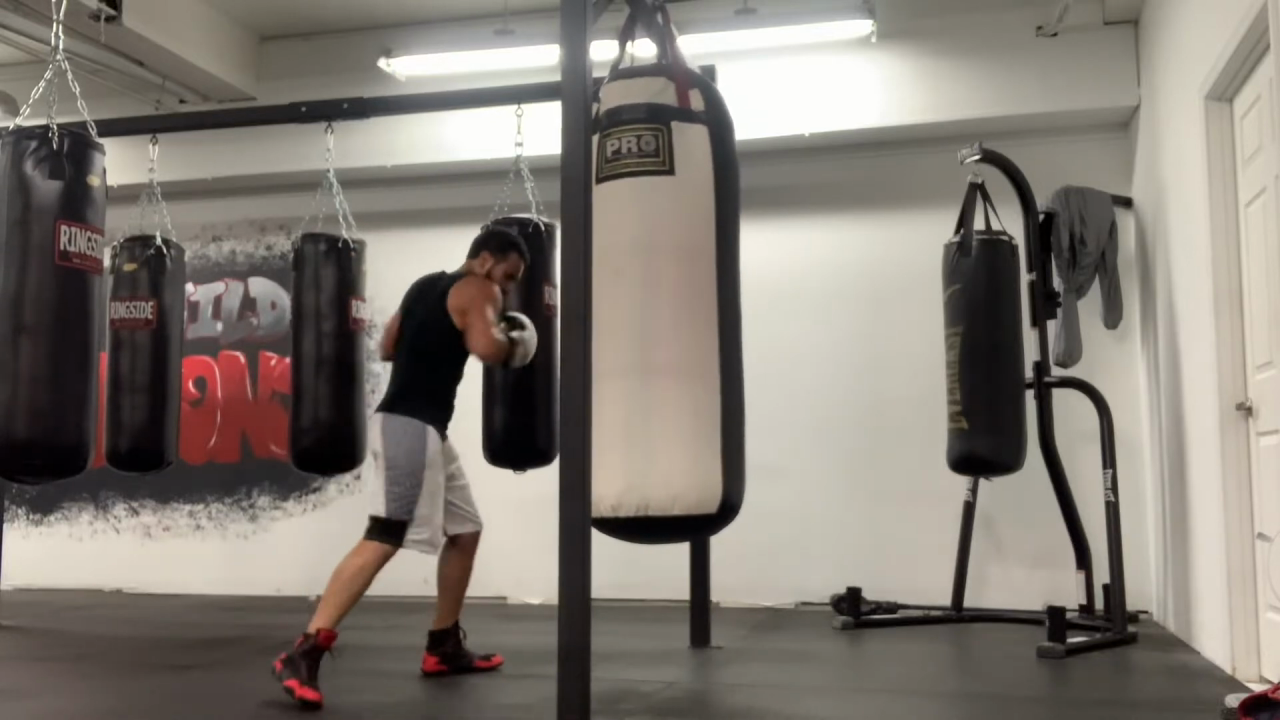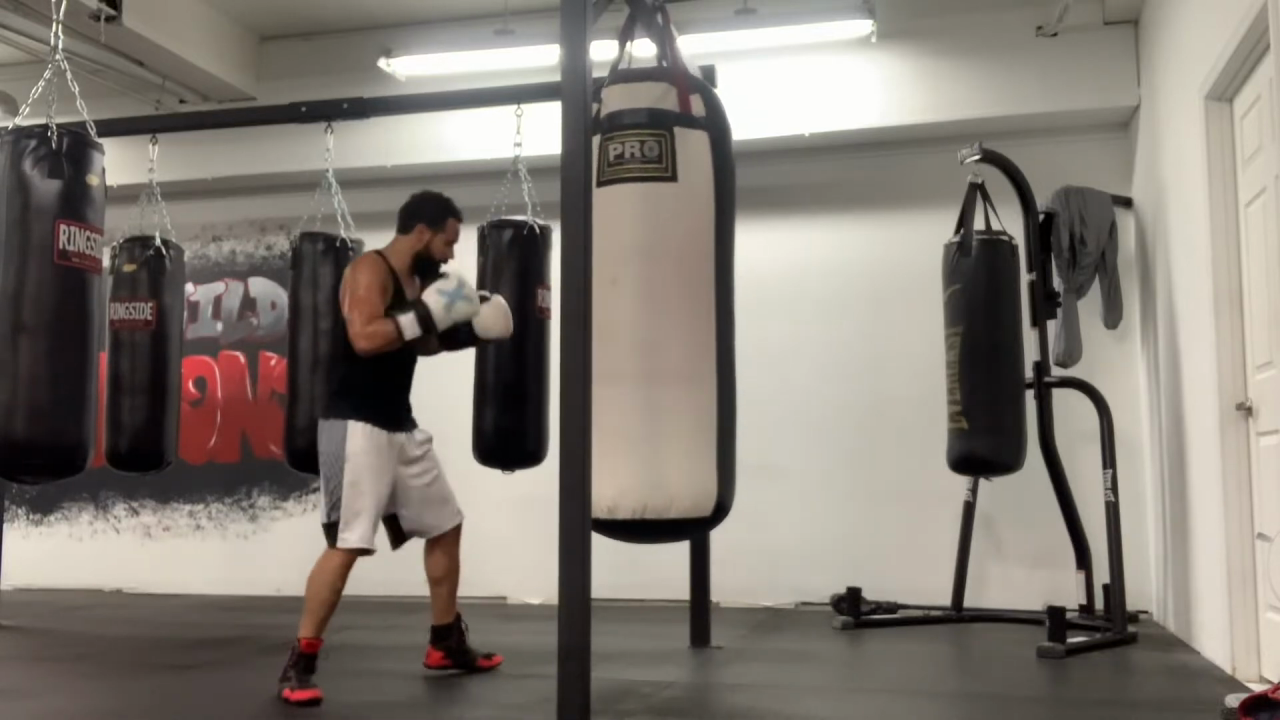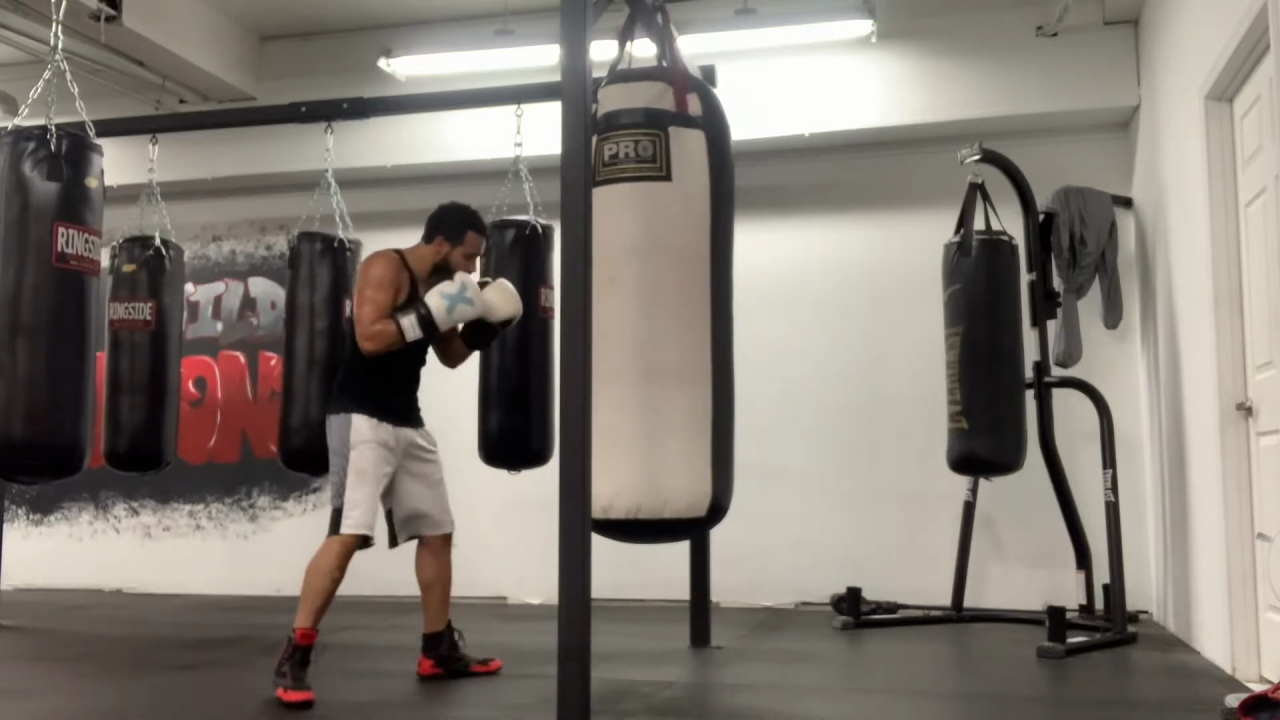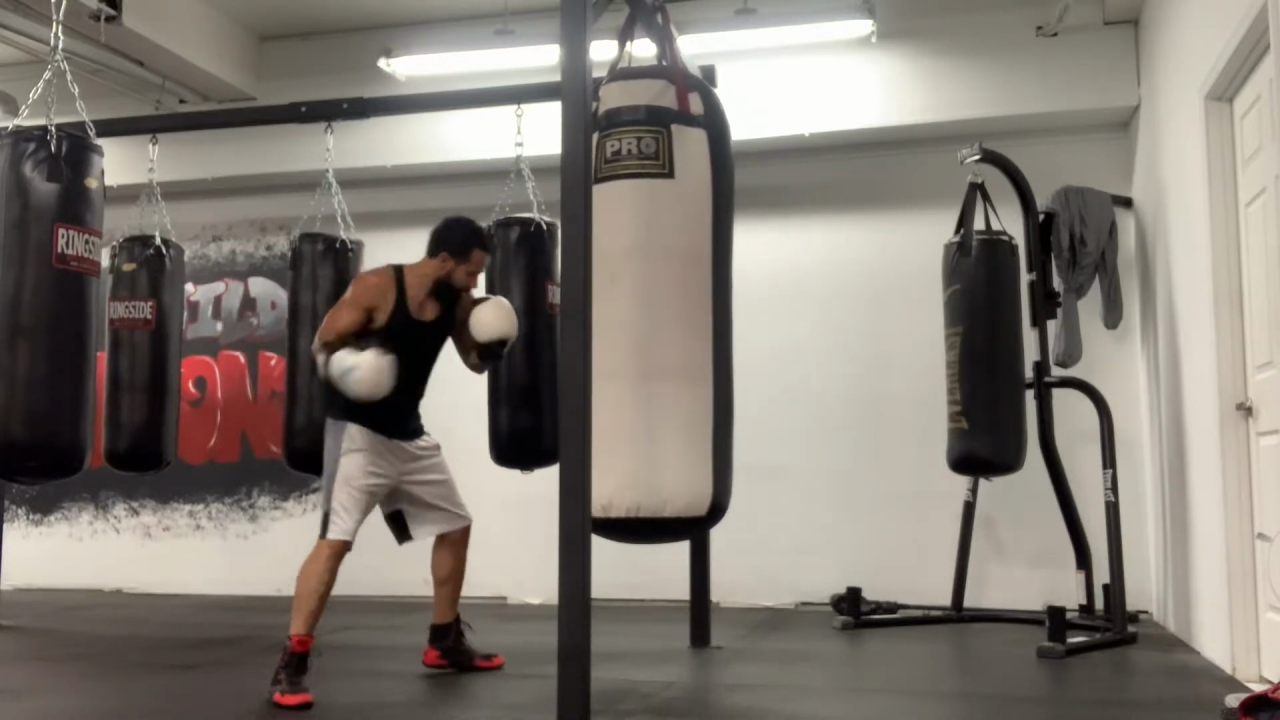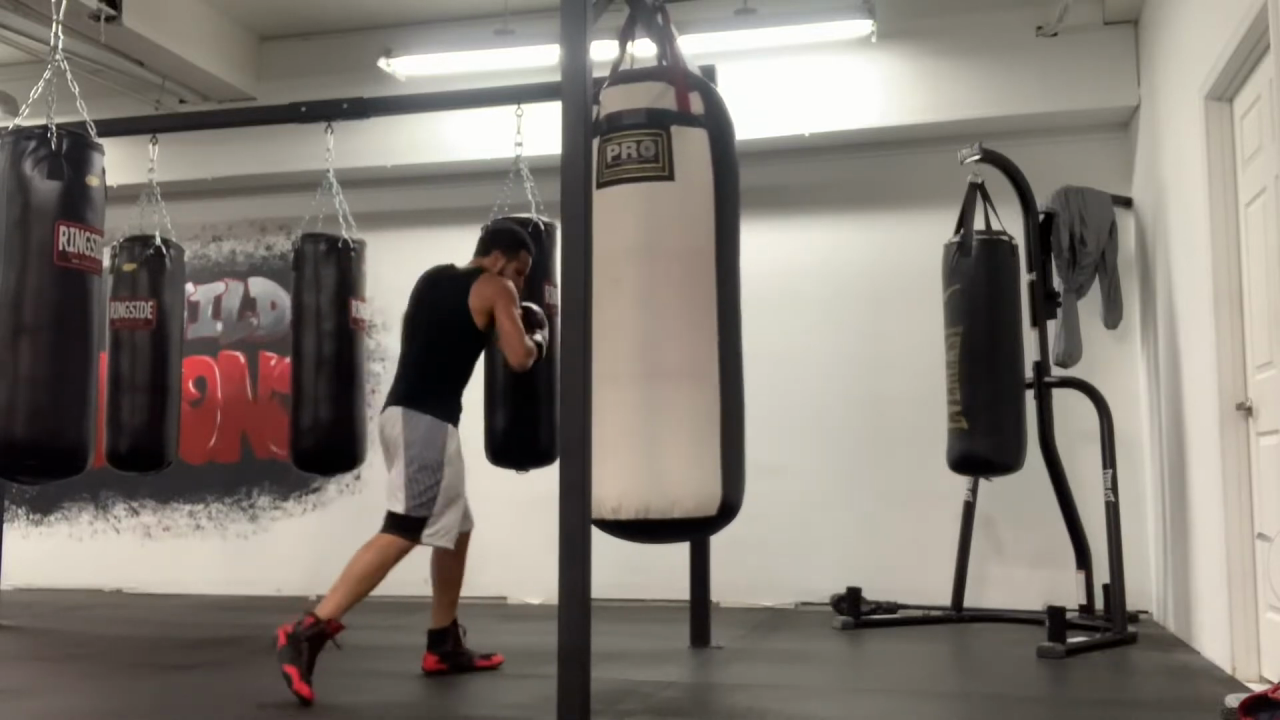
dt=0.5s
person 1, frame 1
left shoulder: (428, 288)
right shoulder: (478, 290)
left elbow: (389, 349)
right elbow: (488, 348)
right wrist: (517, 342)
left hip: (411, 424)
right hip: (412, 425)
left knee: (463, 532)
right knee: (385, 539)
left ankle: (443, 646)
right ankle: (302, 653)
person 1, frame 2
left shoulder: (415, 278)
right shoulder: (369, 270)
right elbow: (366, 339)
left wrist: (463, 328)
right wrist: (429, 311)
left hip: (401, 427)
right hip: (354, 426)
left knee: (445, 527)
right knee: (346, 545)
left ankle: (447, 643)
right ankle: (299, 663)
person 1, frame 3
left shoulder: (438, 284)
right shoulder: (384, 266)
left elbow: (452, 357)
right elbow: (369, 337)
left wrist: (485, 325)
right wrist: (432, 315)
left hip: (408, 422)
right hip: (361, 419)
left knee: (436, 534)
right knee: (348, 535)
left ankle: (438, 650)
right ankle: (294, 658)
person 1, frame 4
left shoulder: (456, 301)
right shoulder: (378, 285)
left elbow: (477, 360)
right elbow: (325, 338)
right wrist: (338, 359)
left hip: (408, 435)
right hip: (358, 430)
left knee: (455, 526)
right knee: (335, 539)
left ankle: (446, 641)
right ankle: (291, 664)
person 1, frame 5
left shoulder: (437, 280)
right shoulder: (495, 289)
right elbow: (519, 360)
right wrist: (536, 333)
left hip: (407, 413)
right hip: (426, 419)
left knee: (455, 531)
right knee: (400, 534)
left ankle: (444, 645)
right ankle: (308, 632)
